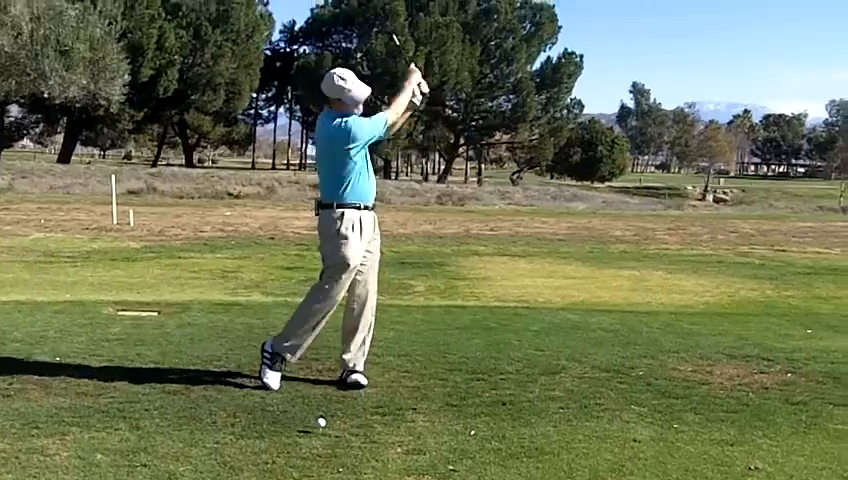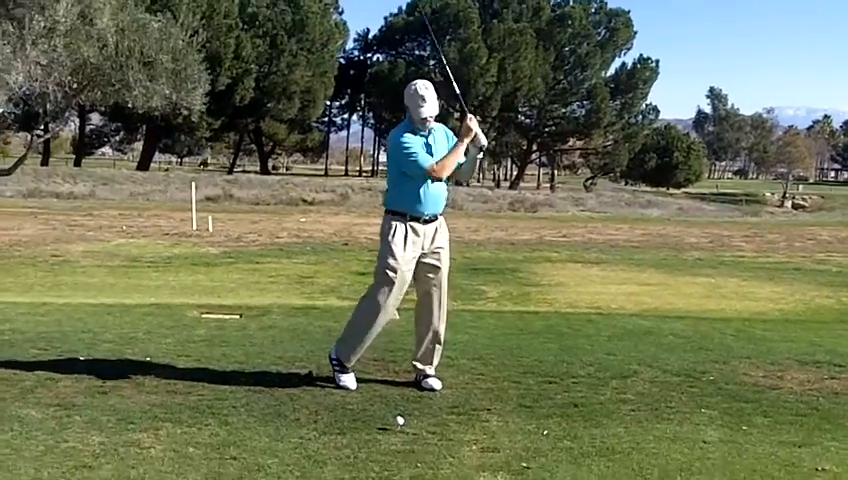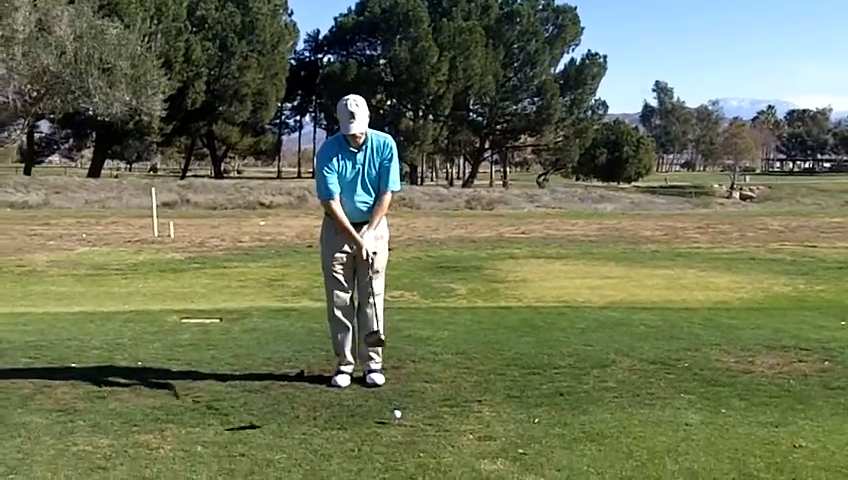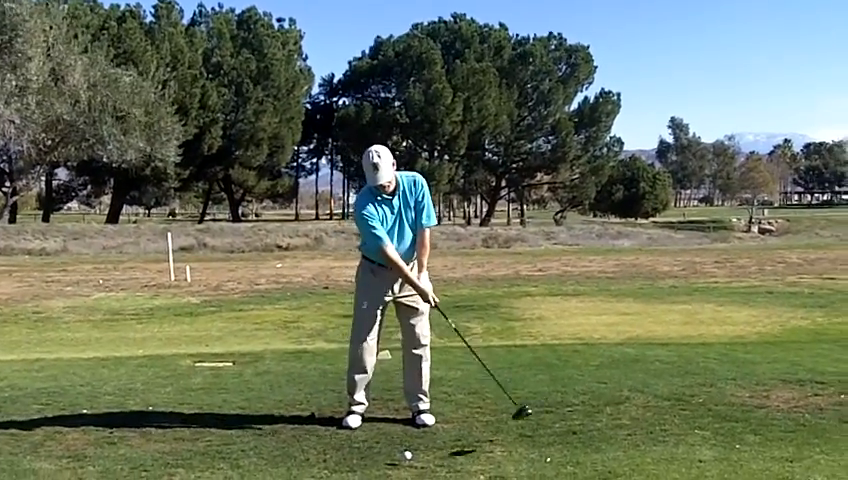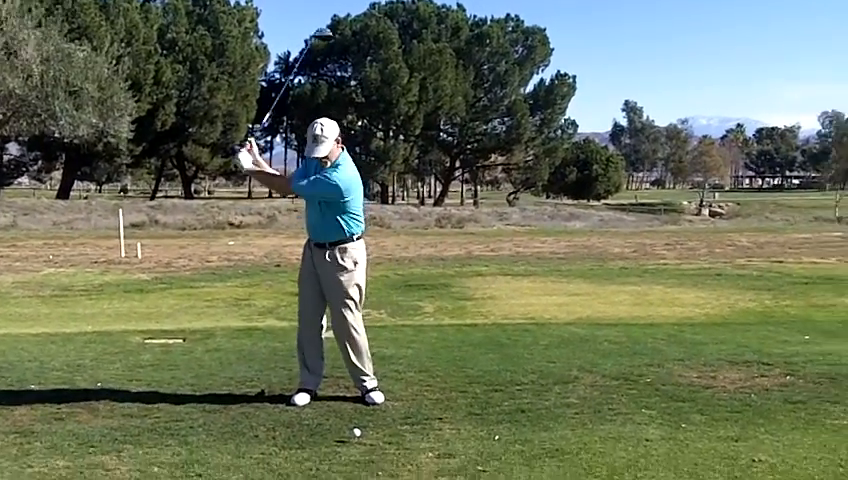
dt=1s
person 1, frame 1
left shoulder: (341, 118)
right shoulder: (343, 129)
left elbow: (386, 123)
right elbow: (390, 117)
left wrist: (410, 101)
right wrist: (411, 83)
left hip: (362, 218)
right hip: (345, 221)
left knee: (365, 297)
right knee: (330, 290)
left ankle: (352, 366)
right ankle: (277, 351)
person 1, frame 2
left shoulder: (445, 133)
right shoulder: (401, 138)
right elbow: (439, 173)
left wrist: (475, 147)
right wrist: (464, 139)
left hip: (435, 228)
right hip: (401, 227)
left knee: (434, 301)
right knee: (384, 296)
left ankle: (425, 369)
right ankle: (342, 358)
person 1, frame 3
left shoulder: (385, 145)
right shoulder: (328, 151)
left elbow: (386, 194)
right elbow: (332, 203)
left wrist: (369, 233)
right wrist: (355, 240)
left hip: (373, 228)
right hip: (337, 230)
left knee: (371, 298)
right knee: (339, 299)
left ankle: (372, 364)
right ankle: (345, 364)
person 1, frame 4
left shoulder: (416, 183)
right shoulder: (364, 204)
left elbow: (423, 232)
right elbow: (386, 251)
left wrist: (423, 274)
right wrist: (417, 285)
left hip: (412, 268)
right hip: (374, 272)
left knee: (418, 340)
right knee: (363, 340)
left ankle: (419, 405)
right ankle: (357, 404)
person 1, frame 5
left shoulder: (338, 178)
right shoulder: (318, 161)
left elbow: (288, 187)
right elbow: (290, 180)
left wrist: (253, 171)
right wrist: (258, 163)
left hip: (343, 254)
right hip: (314, 249)
left knee: (346, 320)
right knee: (309, 320)
left ankle: (367, 383)
right ankle: (308, 384)
